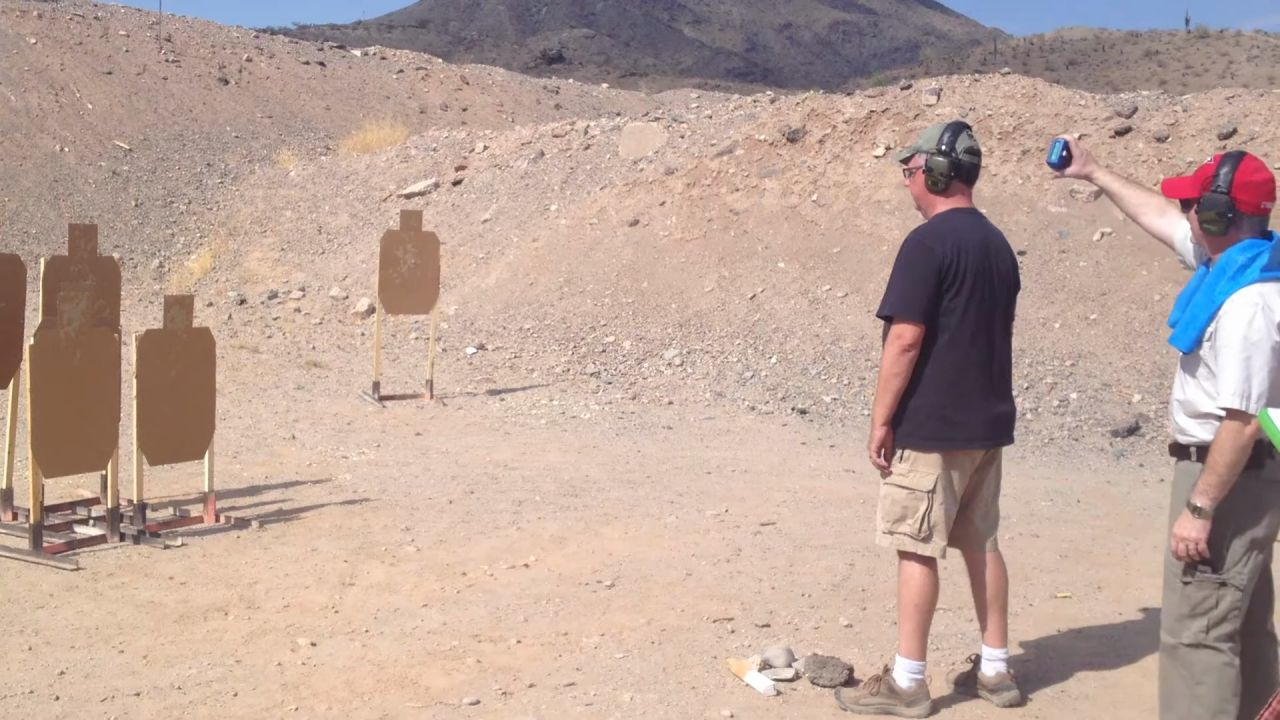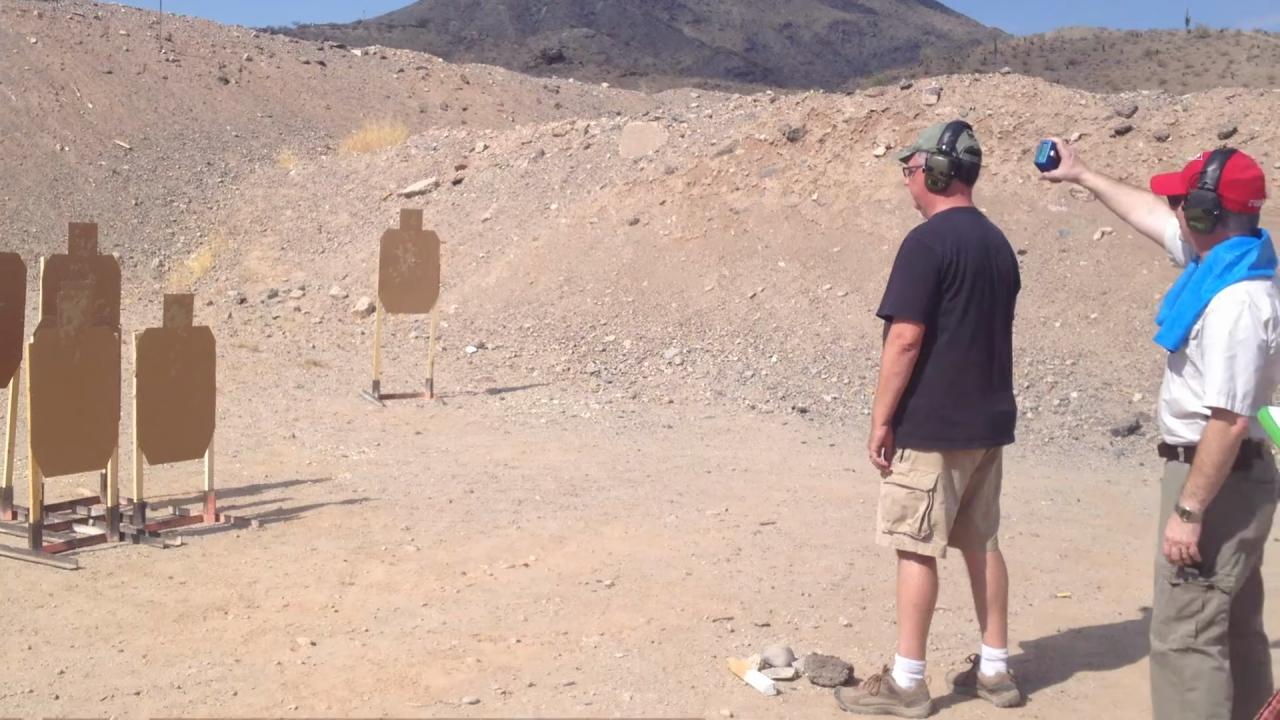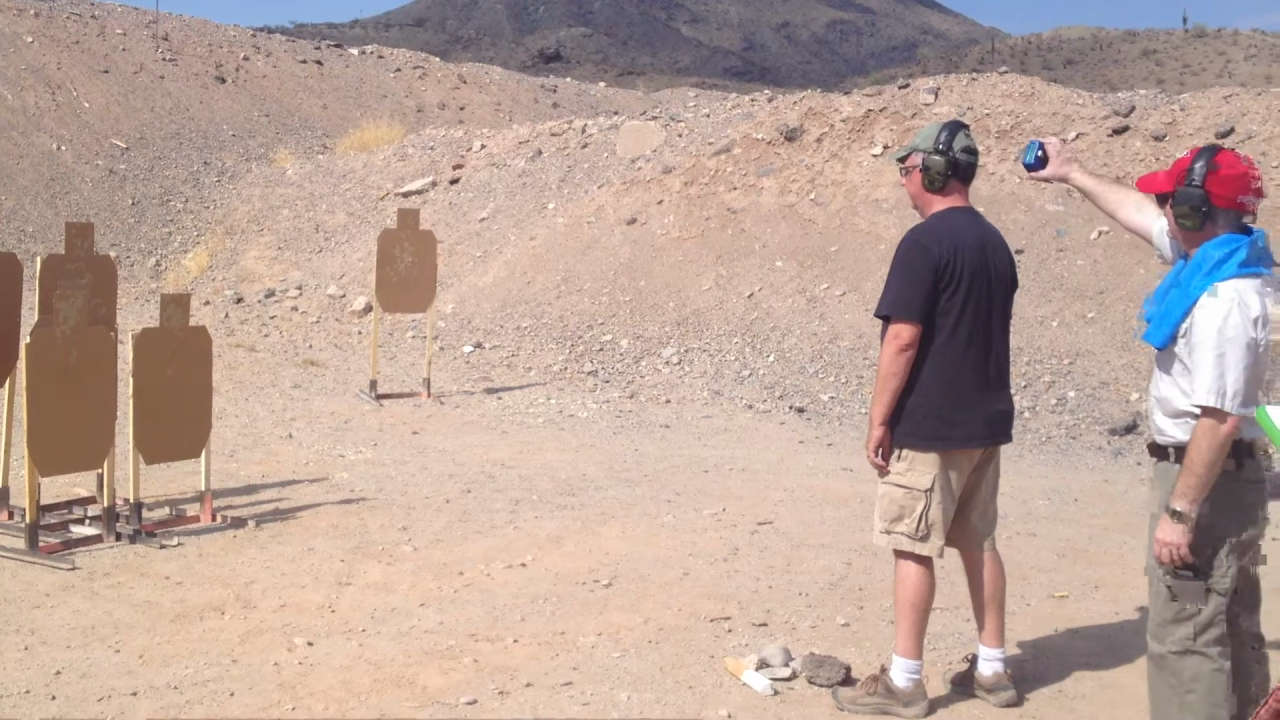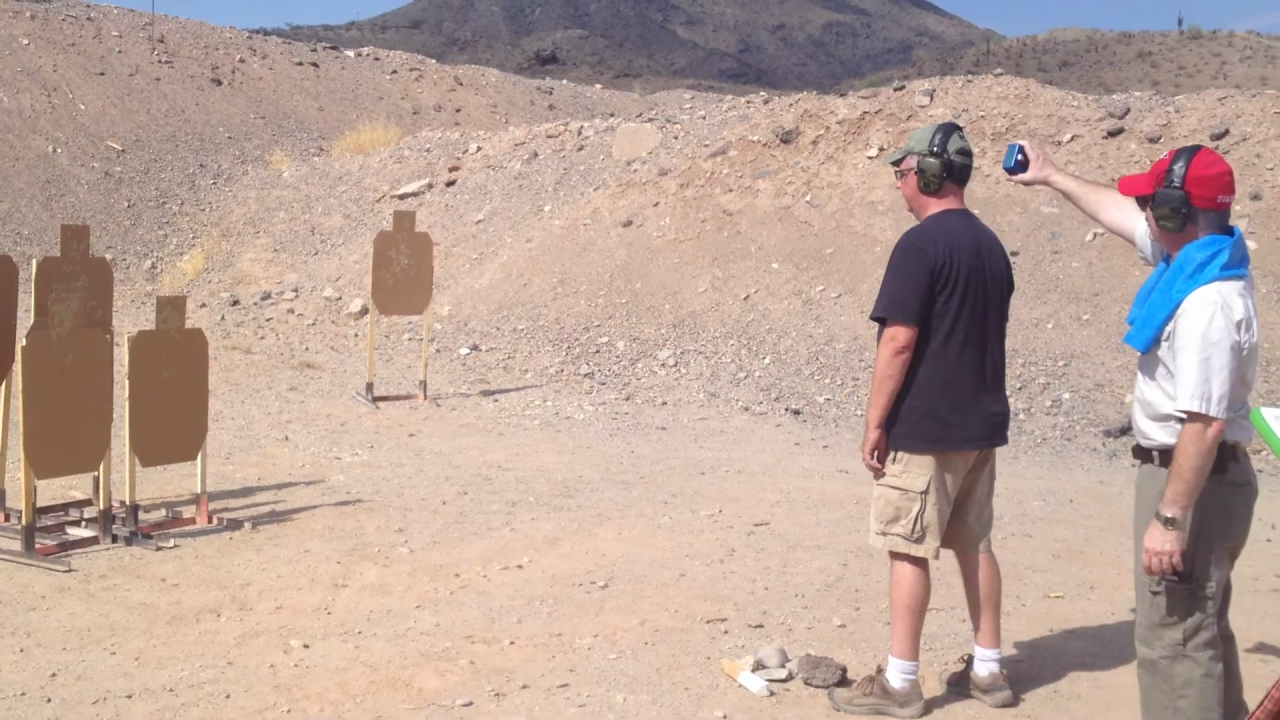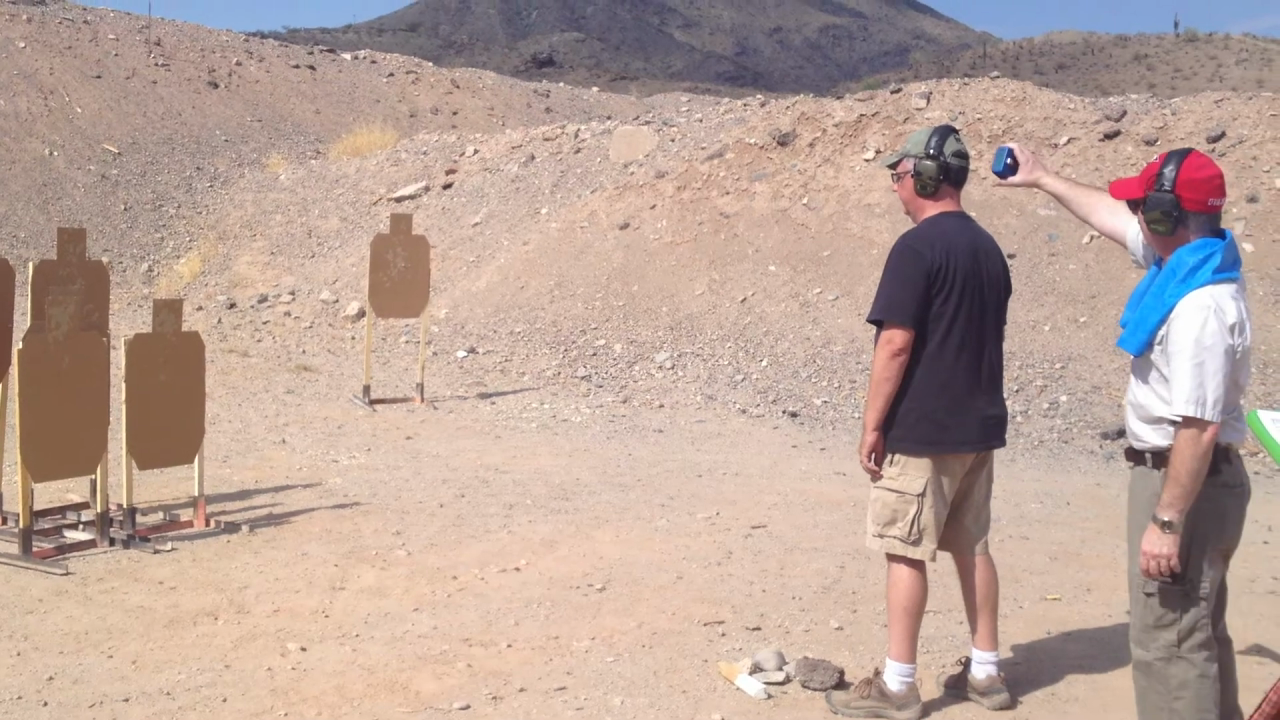
dt=0.2s
person 1, frame 1
left shoulder: (928, 242)
right shoulder: (997, 243)
left elbow: (905, 339)
left wrist: (881, 420)
left hip: (930, 425)
right hip: (987, 422)
left knee: (918, 548)
right knee: (981, 542)
right ankle: (994, 669)
person 1, frame 2
left shoulder: (927, 241)
right shoulder: (998, 242)
left elbow: (906, 339)
left wrist: (881, 420)
left hip: (931, 426)
right hip: (987, 422)
left knee: (916, 548)
right knee: (981, 541)
right ankle: (994, 669)
person 1, frame 3
left shoulder: (925, 241)
right shoulder: (995, 242)
left elbow: (903, 339)
left wrist: (879, 420)
left hip: (928, 426)
right hip: (985, 422)
left knee: (913, 548)
right knee: (978, 541)
right ankle: (991, 669)
person 1, frame 4
left shoulder: (920, 244)
right shoulder: (991, 244)
left elbow: (899, 341)
left wrist: (875, 423)
left hip: (924, 427)
right hip: (980, 424)
left knee: (909, 549)
right knee: (974, 543)
right ankle: (987, 669)
person 1, frame 5
left shoulder: (917, 247)
right shoulder: (988, 247)
left elbow: (896, 344)
left wrist: (872, 426)
left hip: (921, 430)
right hip: (978, 427)
left knee: (906, 552)
right knee: (971, 546)
right ankle: (985, 672)
person 2, frame 1
right shoulder: (1231, 266)
right elbow: (1160, 216)
left wrist: (1198, 509)
right wrist: (1094, 172)
left hip: (1226, 479)
left knee: (1195, 633)
person 2, frame 2
right shoulder: (1221, 263)
left elbow: (1230, 420)
right elbow: (1147, 212)
left wrist: (1188, 511)
right wrist: (1082, 174)
left hip: (1217, 481)
right hip: (1228, 478)
left knee: (1184, 636)
right knee: (1233, 627)
person 2, frame 3
left shoulder: (1224, 299)
right shoulder: (1211, 260)
left elbow: (1220, 420)
right elbow: (1135, 209)
left wrist: (1179, 512)
right wrist: (1071, 173)
left hip: (1208, 481)
right hip: (1225, 478)
left knee: (1182, 637)
right knee: (1229, 627)
person 2, frame 4
left shoulder: (1207, 302)
right shoulder: (1194, 261)
left elbow: (1205, 424)
right elbow: (1117, 210)
left wrist: (1168, 519)
right wrist: (1052, 176)
left hip: (1192, 482)
right hip: (1197, 478)
left knee: (1171, 639)
right knee: (1201, 627)
person 2, frame 5
left shoulder: (1202, 306)
right shoulder: (1186, 262)
left elbow: (1200, 428)
right elbow: (1109, 213)
left wrist: (1167, 522)
right wrist: (1042, 178)
left hip: (1183, 483)
right hip: (1177, 476)
left knee: (1166, 639)
right knee: (1197, 629)
